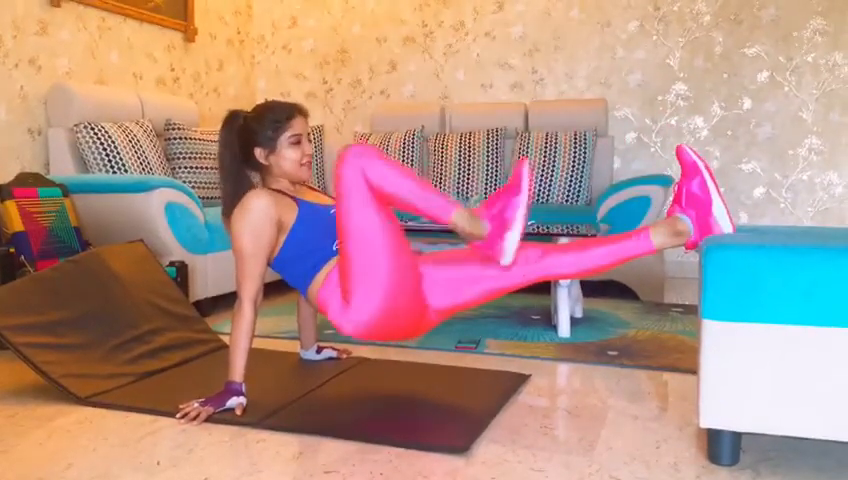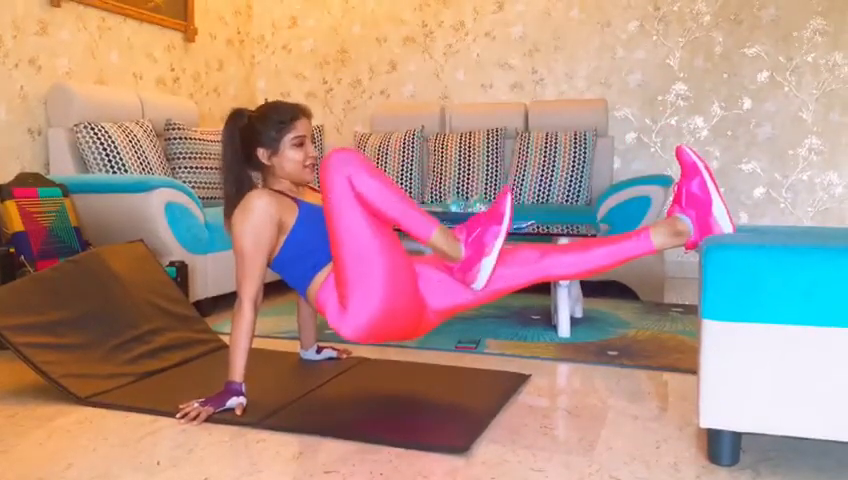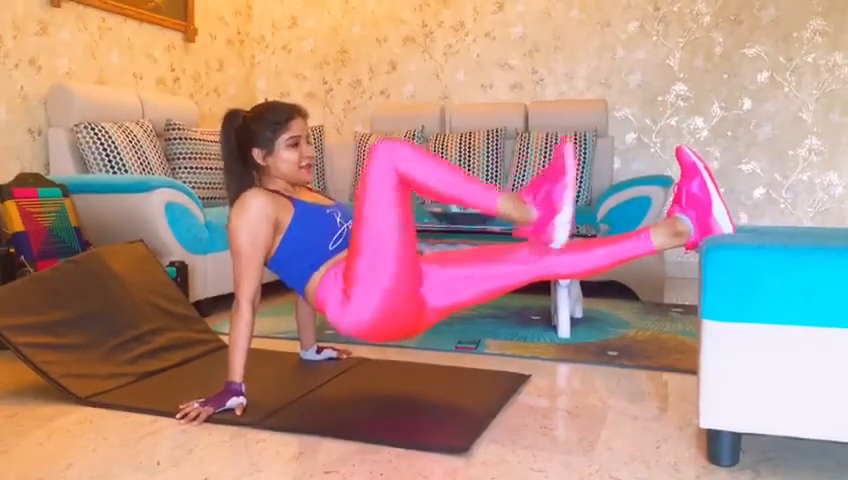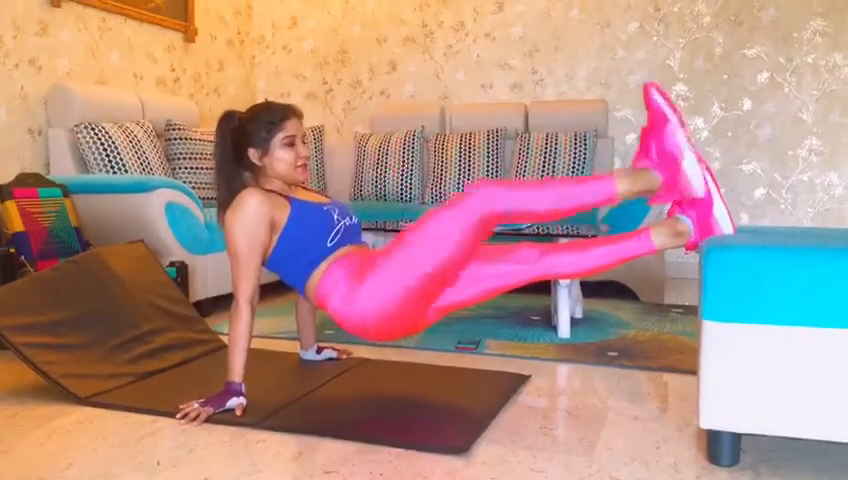
dt=0.2s
person 1, frame 1
left shoulder: (304, 195)
right shoulder: (259, 206)
right elbow: (248, 298)
left wrist: (311, 347)
right wrist: (233, 388)
left hip: (405, 292)
right hip: (373, 304)
left knee: (536, 258)
right knee: (357, 157)
left ankle: (679, 229)
right ankle: (477, 226)
person 1, frame 2
left shoulder: (305, 195)
right shoulder: (260, 207)
right elbow: (248, 299)
left wrist: (311, 348)
right wrist: (233, 388)
left hip: (404, 293)
right hip: (371, 307)
left knee: (536, 259)
right knee: (347, 164)
left ankle: (679, 229)
right ankle: (457, 244)
person 1, frame 3
left shoulder: (303, 194)
right shoulder: (256, 206)
right elbow: (246, 299)
left wrist: (310, 348)
right wrist: (232, 388)
left hip: (401, 295)
right hip: (370, 302)
left knee: (535, 259)
right knee: (390, 153)
left ankle: (679, 229)
right ankle: (528, 212)
person 1, frame 4
left shoulder: (301, 195)
right shoulder: (252, 206)
right elbow: (244, 300)
left wrist: (310, 348)
right wrist: (232, 389)
left hip: (397, 296)
right hip: (372, 301)
left knee: (536, 257)
right knee: (482, 197)
left ankle: (679, 229)
right ankle: (649, 176)
